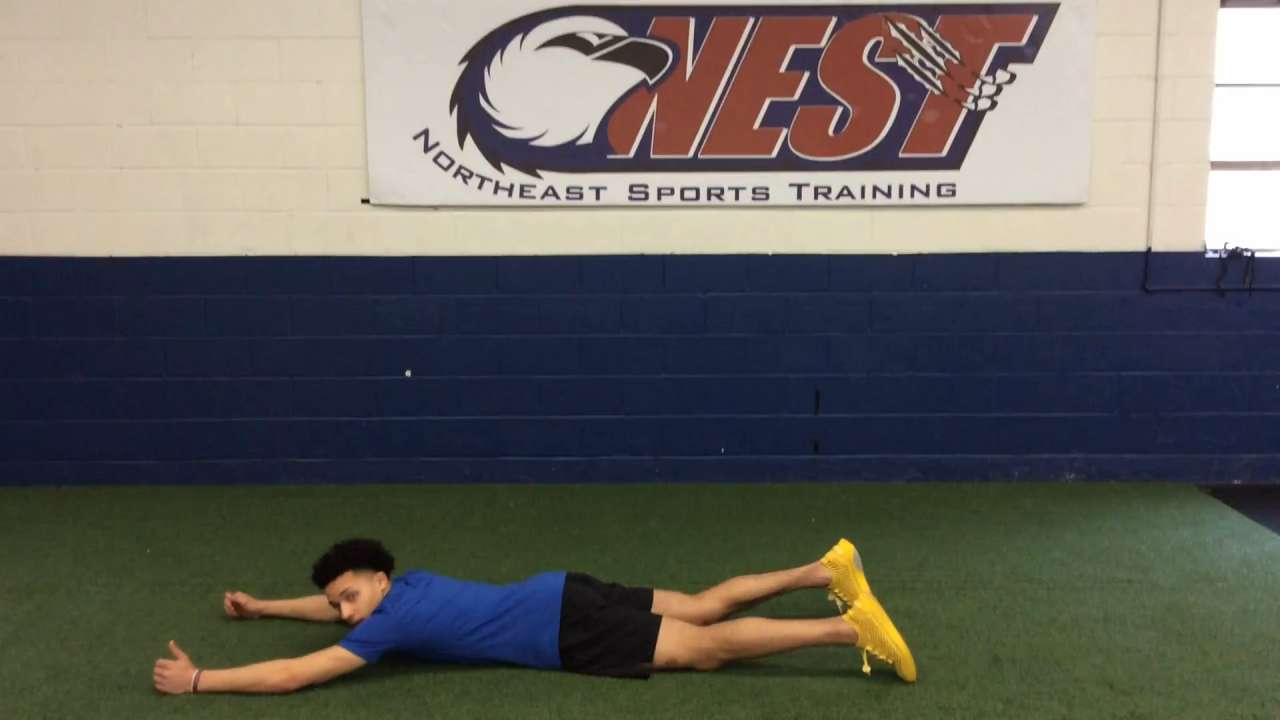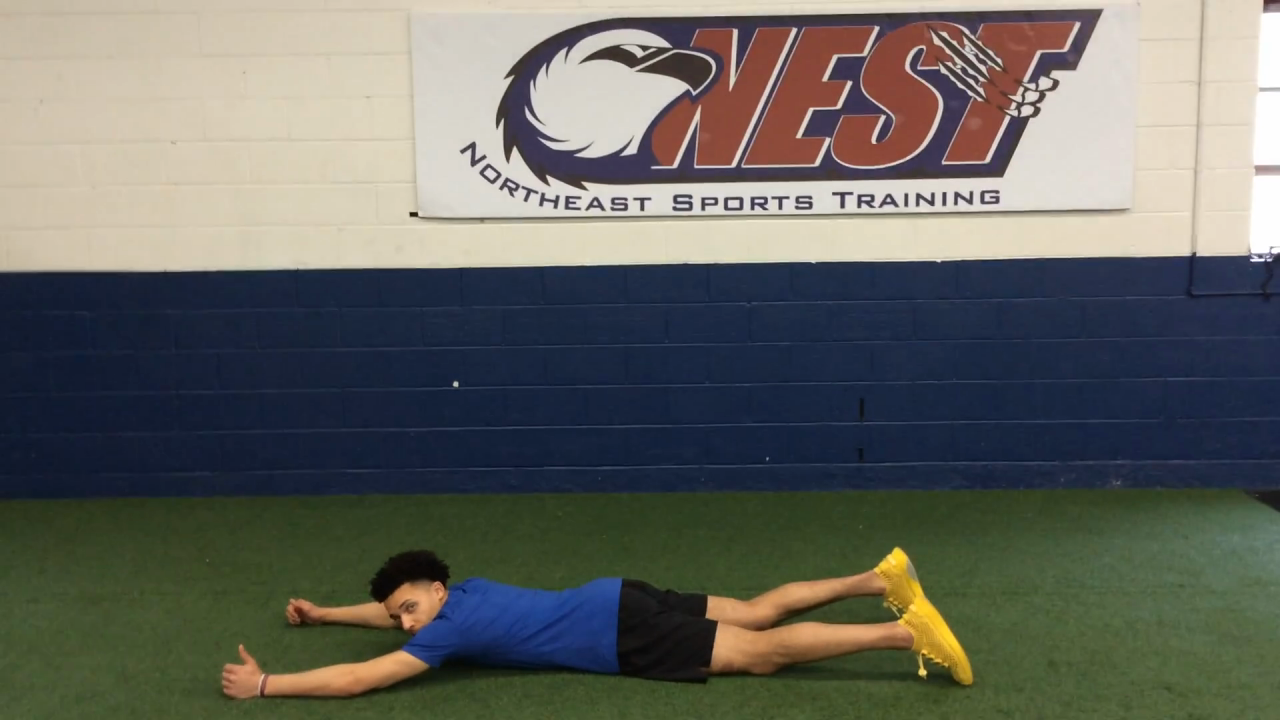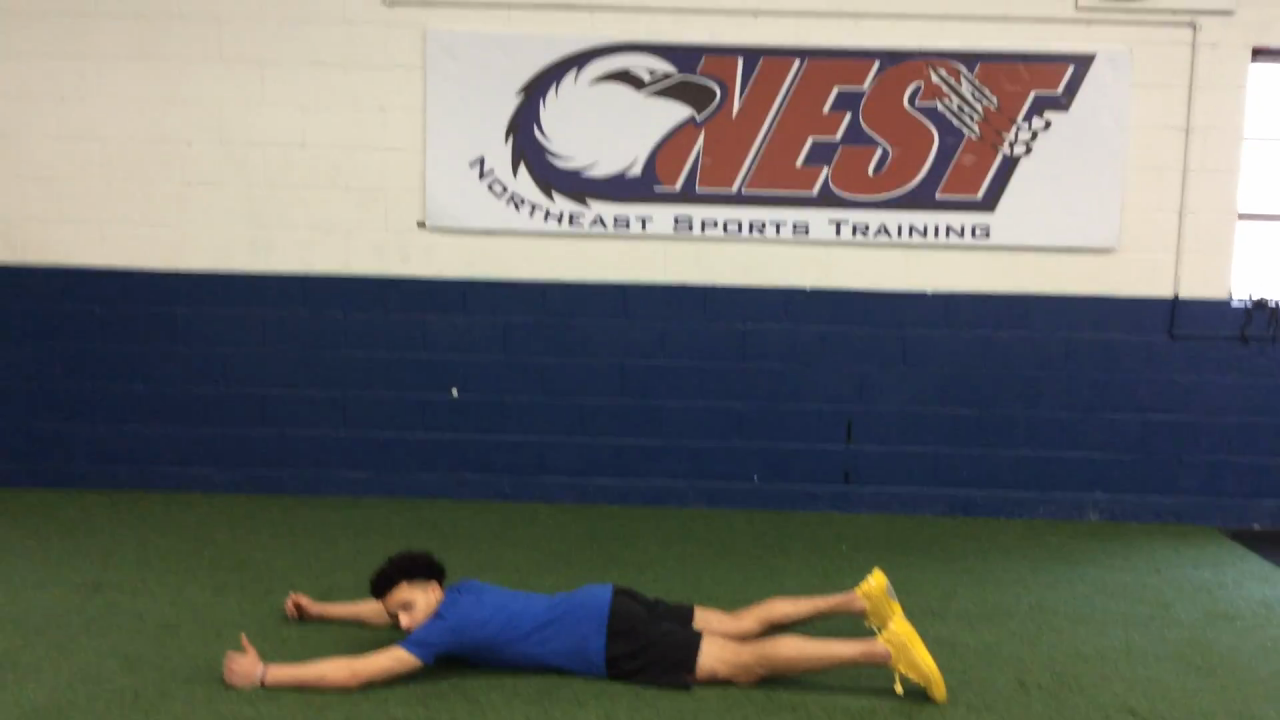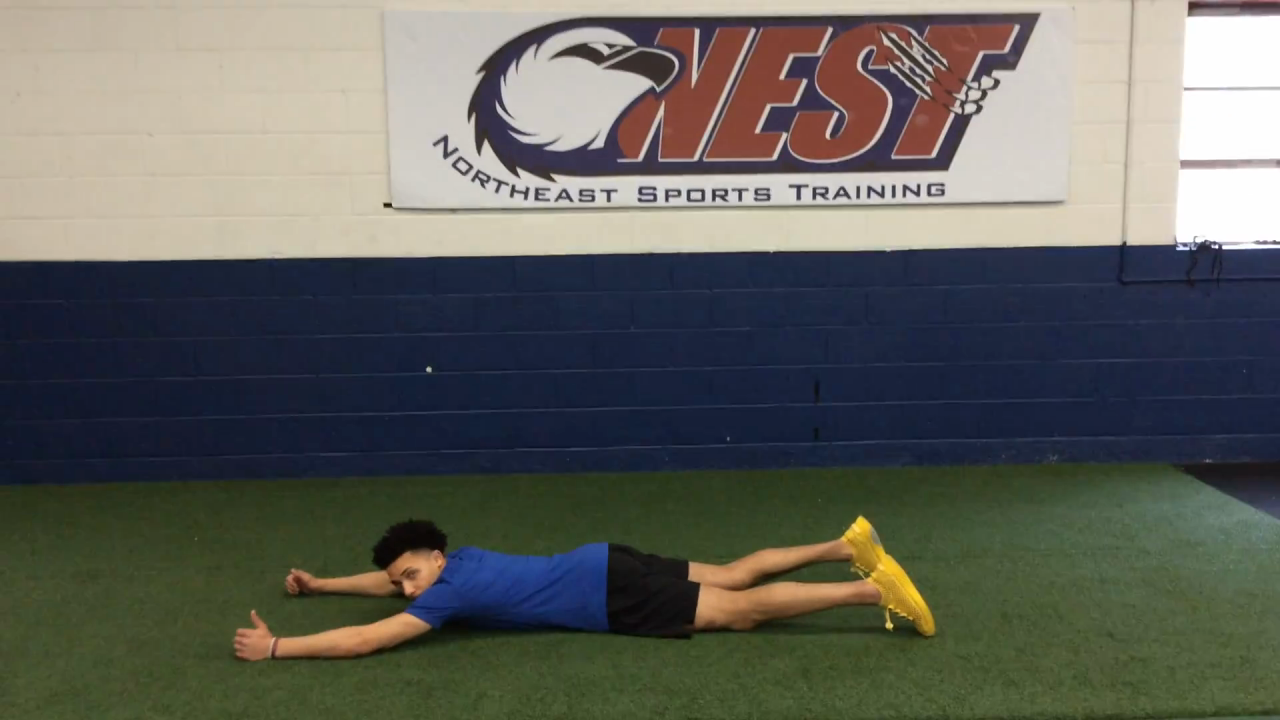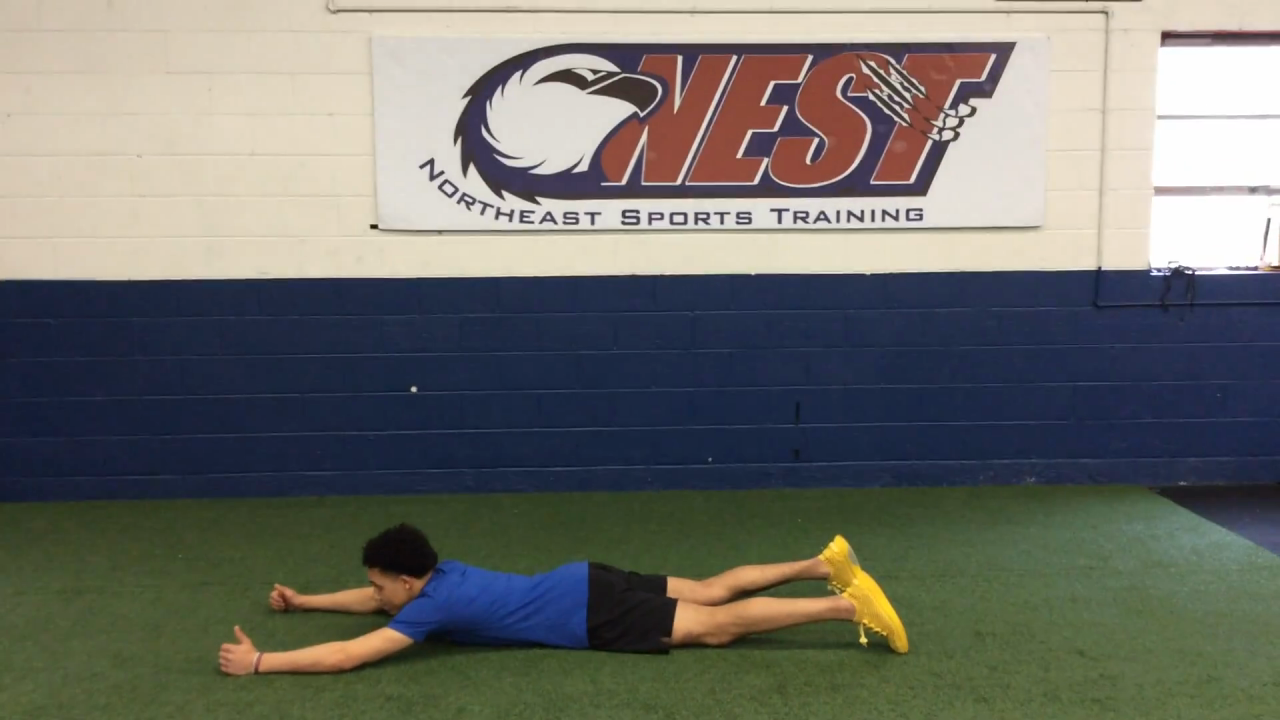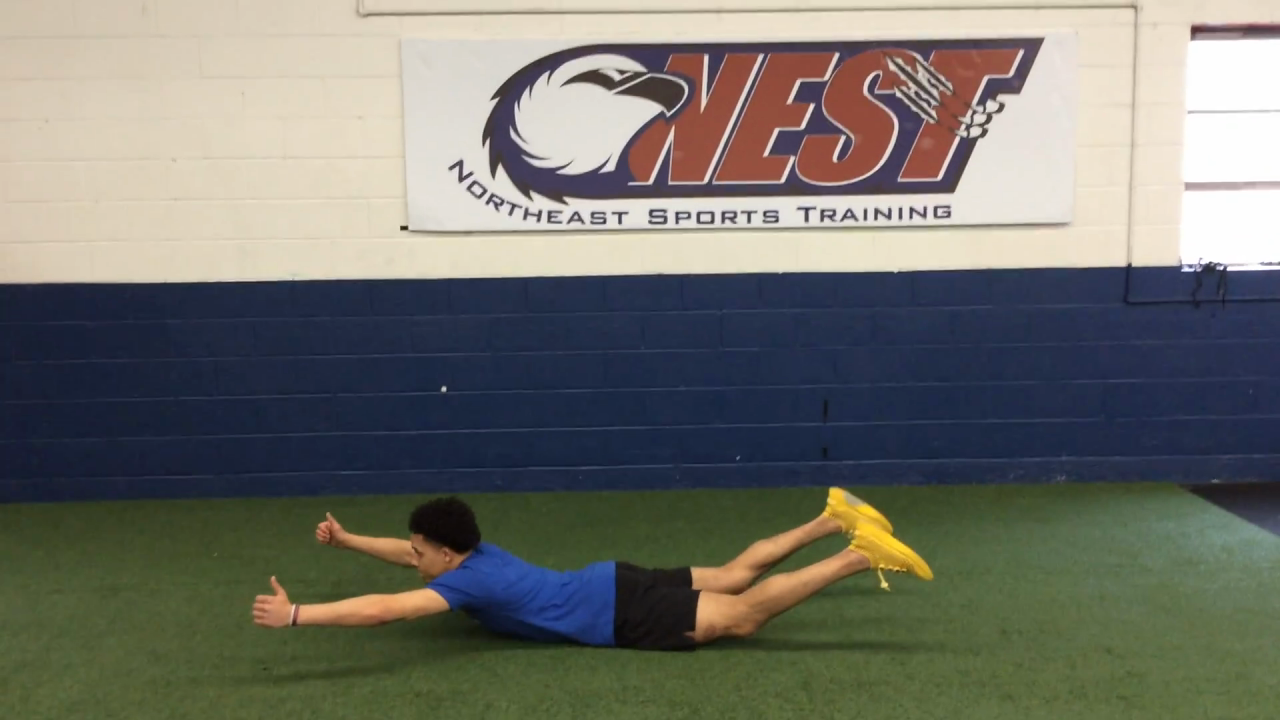
dt=0.7s
person 1, frame 1
left shoulder: (392, 619)
right shoulder: (401, 587)
left elbow: (292, 676)
right elbow: (339, 605)
left wrist: (198, 680)
right wrist: (261, 606)
left hip: (566, 633)
right hip: (562, 596)
left knee: (705, 647)
right knee: (704, 606)
left ankle: (847, 626)
right ankle: (822, 570)
person 1, frame 2
left shoulder: (451, 628)
right shoulder: (462, 591)
left elbow: (357, 679)
right elbow: (394, 610)
left wrist: (265, 684)
right wrist: (322, 612)
left hip: (624, 635)
right hip: (617, 603)
left knee: (761, 653)
right knee: (757, 612)
left ankle: (903, 630)
right ankle: (878, 578)
person 1, frame 3
left shoulder: (445, 626)
right shoulder: (456, 594)
left elbow: (353, 673)
right elbow: (390, 607)
left wrist: (265, 674)
right wrist: (320, 609)
left hip: (610, 642)
right hip: (607, 609)
left knee: (743, 664)
right knee: (740, 626)
left ankle: (881, 648)
right ankle: (859, 599)
person 1, frame 4
left shoulder: (450, 590)
right shoulder: (451, 562)
left elbow: (364, 641)
right elbow: (386, 579)
left wrist: (276, 647)
right wrist: (319, 583)
left hip: (609, 594)
right hip: (603, 566)
left knee: (739, 611)
right knee: (732, 576)
left ankle: (870, 588)
right ankle: (846, 548)
person 1, frame 5
left shoulder: (432, 607)
right shoulder: (439, 573)
left elbow: (346, 656)
right elbow: (374, 600)
left wrist: (259, 662)
right wrist: (303, 601)
left hip: (591, 617)
right hip: (587, 586)
left knee: (716, 626)
right knee: (712, 592)
left ankle: (847, 604)
right ankle: (822, 563)
person 1, frame 6
left shoulder: (465, 583)
right shoulder: (473, 552)
left elbow: (382, 609)
right elbow: (413, 556)
left wrist: (295, 616)
right wrist: (347, 540)
left hip: (618, 614)
right hip: (613, 586)
left knee: (742, 617)
right knee: (732, 577)
left ankle: (862, 552)
right ankle: (832, 519)
